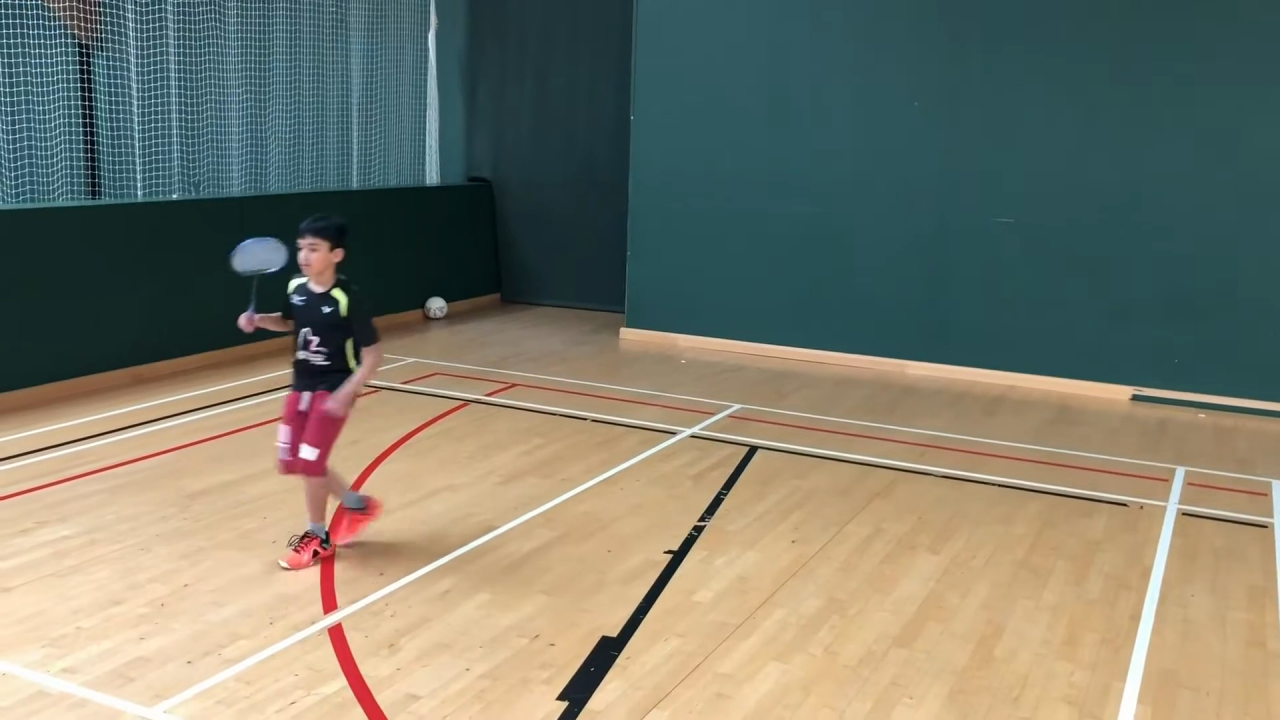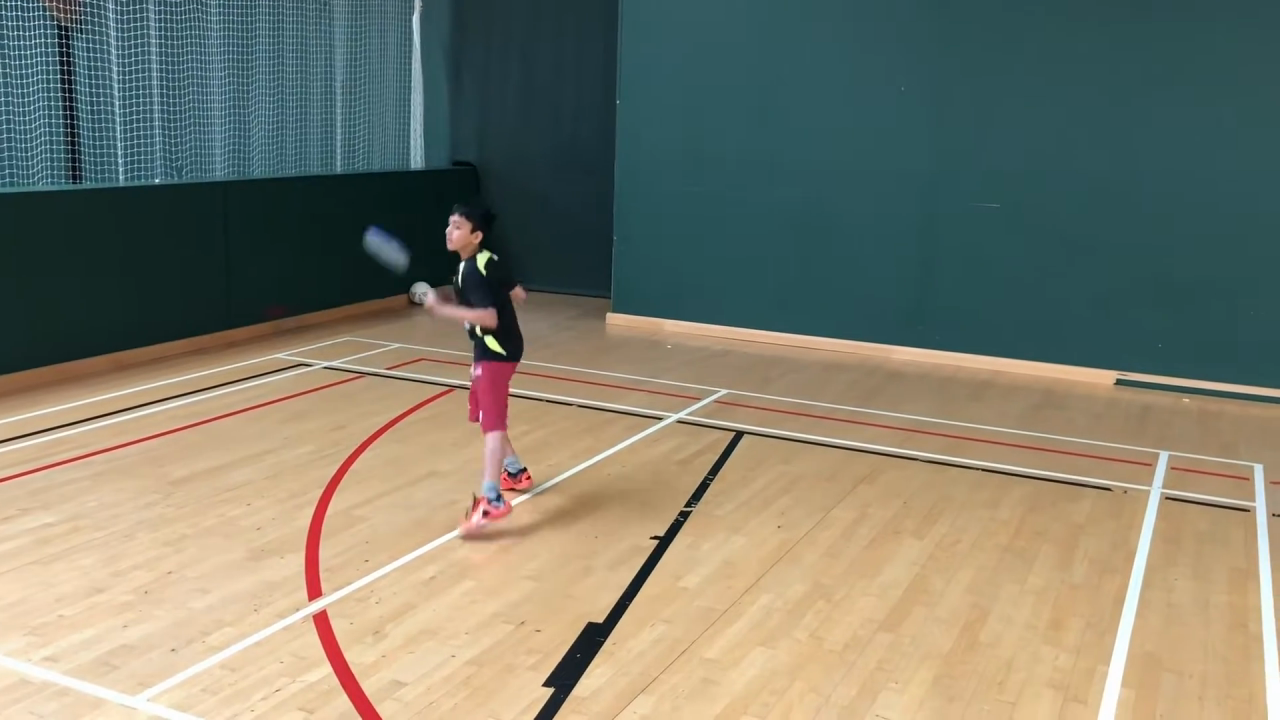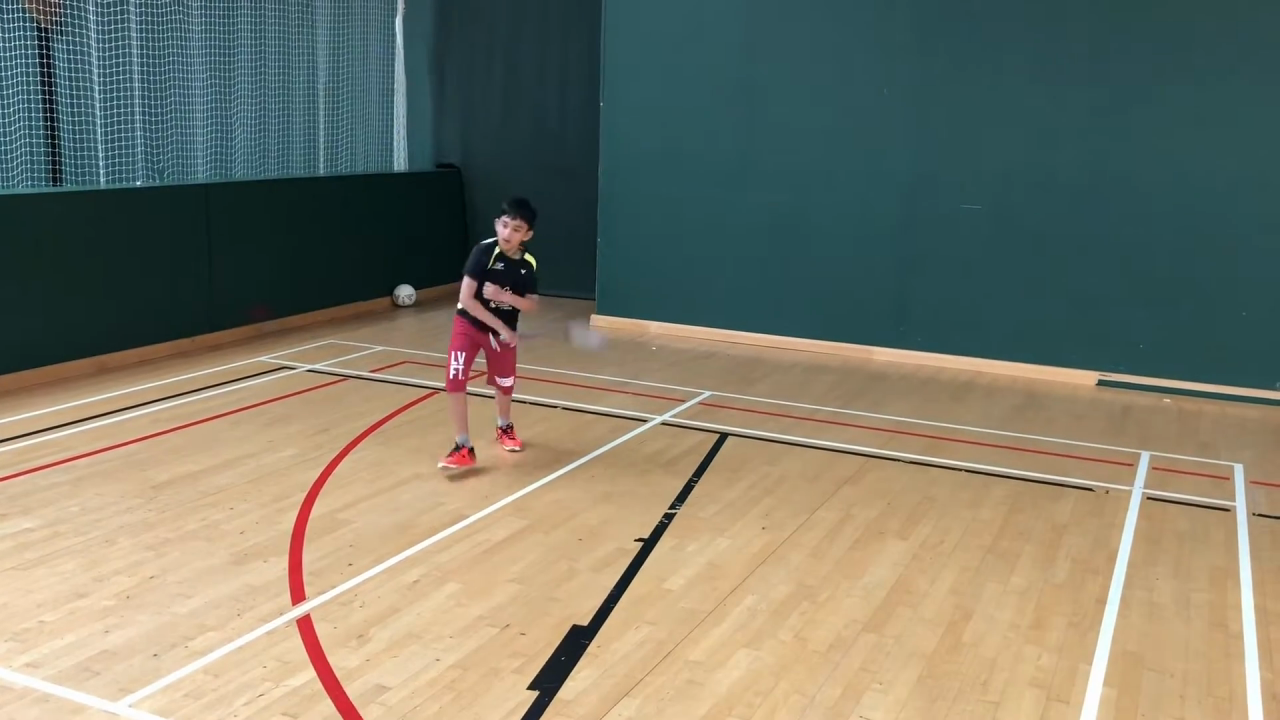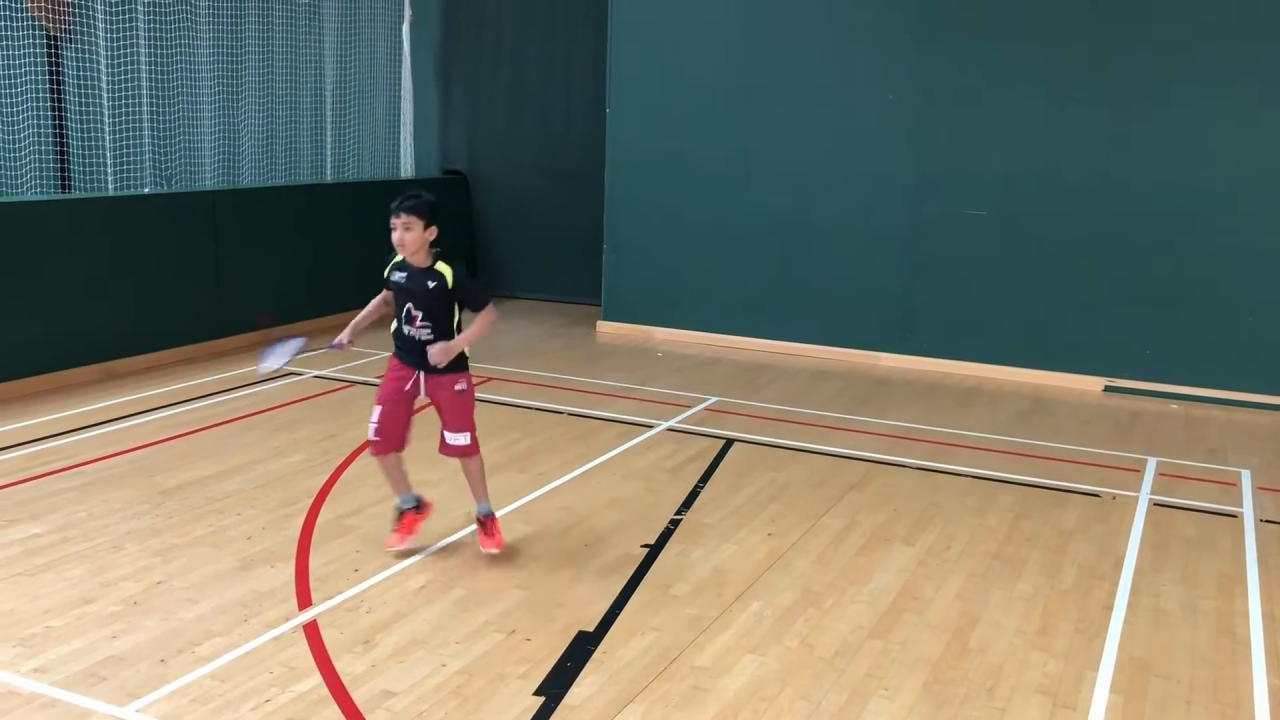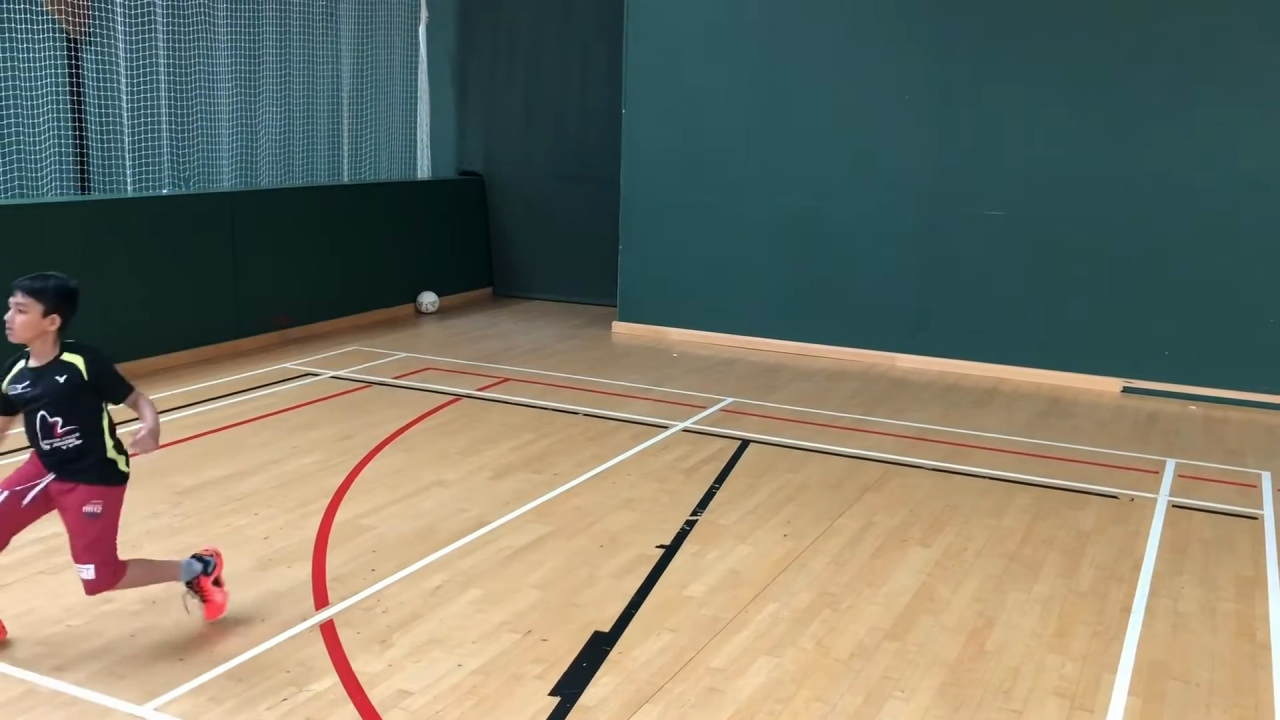
dt=1s
person 1, frame 1
left shoulder: (349, 300)
right shoulder: (296, 288)
left elbow: (372, 355)
right elbow: (288, 322)
left wrist: (349, 390)
right wrist: (259, 320)
left hip: (334, 389)
right hip: (303, 385)
left knee: (310, 461)
right knee: (291, 460)
left ankle: (317, 536)
right ankle: (356, 505)
person 1, frame 2
left shoulder: (471, 272)
right shoulder: (490, 261)
left elbow: (489, 318)
right elbow: (519, 294)
left wrist: (444, 309)
left hip: (495, 353)
right hip: (503, 347)
left knee: (492, 422)
right knee: (483, 408)
left ankle: (491, 499)
right ankle: (515, 471)
person 1, frame 3
left shoulder: (528, 264)
right shoulder: (484, 252)
left elbow: (532, 304)
right elbow: (466, 298)
left wrist: (504, 296)
right wrist: (498, 325)
left hip: (505, 329)
right hip: (469, 322)
left knee: (505, 383)
right knee: (455, 380)
left ankle: (504, 426)
right ankle: (463, 447)
person 1, frame 4
left shoulder: (449, 274)
right shoulder: (395, 266)
left elbow: (488, 313)
left wrist: (455, 345)
right wrist: (353, 327)
left hip: (447, 370)
right hip: (403, 364)
left knee: (462, 444)
right knee: (381, 440)
left ankle: (485, 516)
right ankle: (410, 506)
person 1, frame 5
left shoulder: (85, 363)
left elbow: (134, 397)
left wrist: (150, 424)
left hip: (94, 478)
right hip: (47, 469)
left knee: (99, 577)
left ankle: (198, 569)
